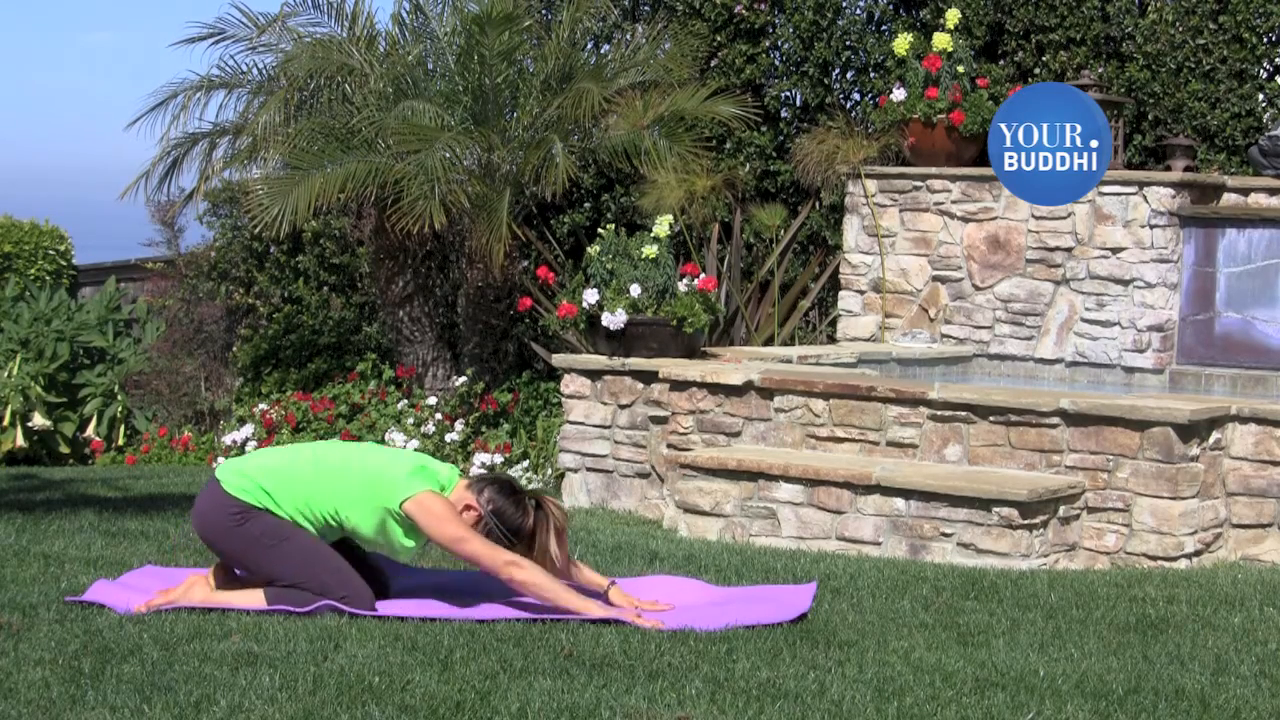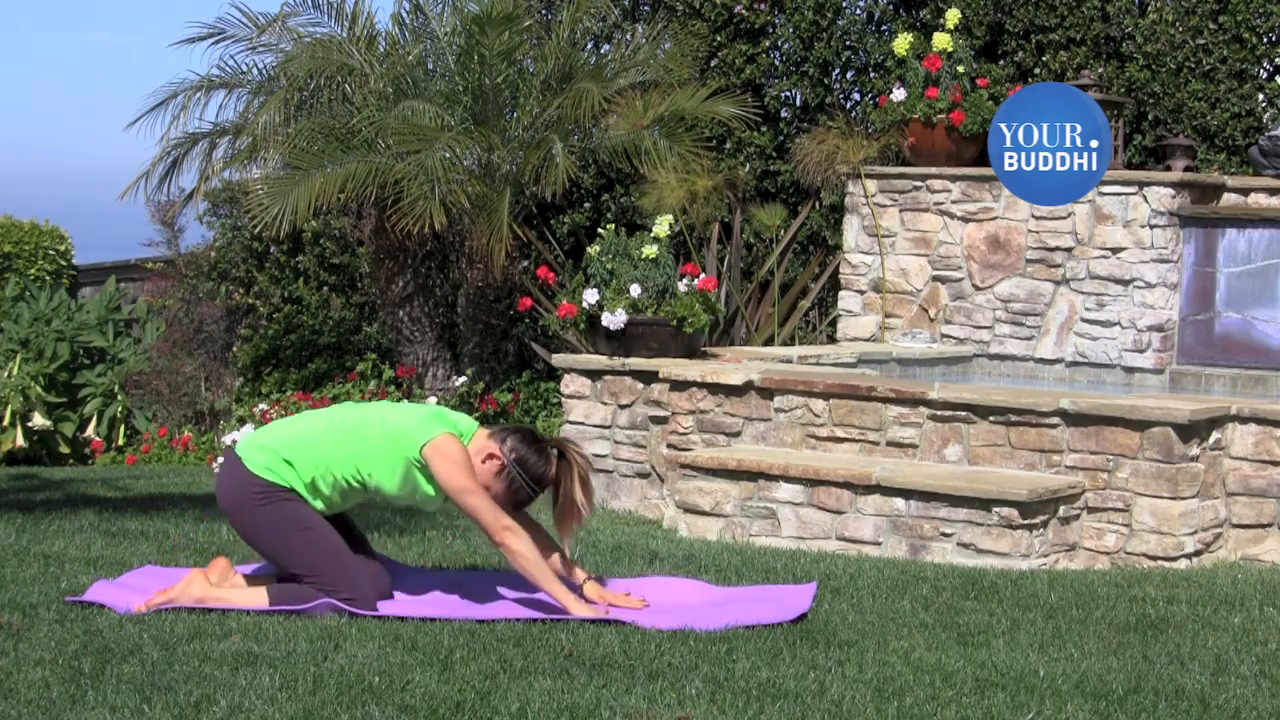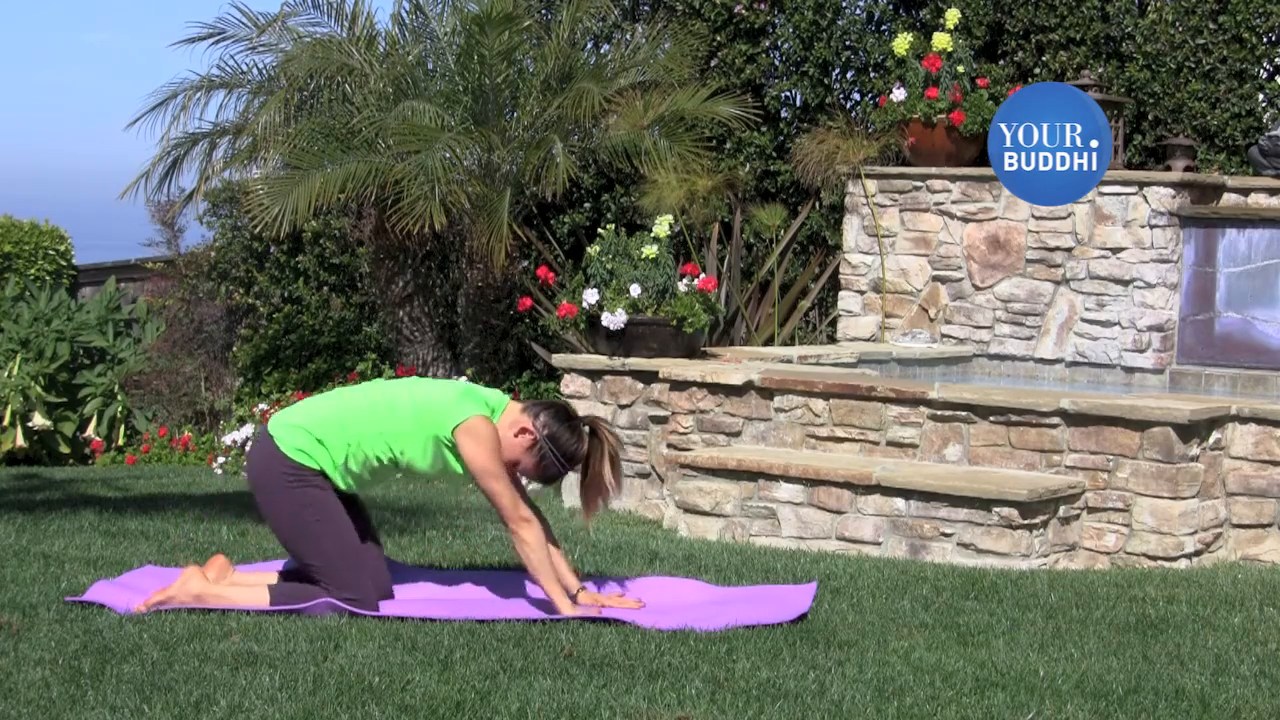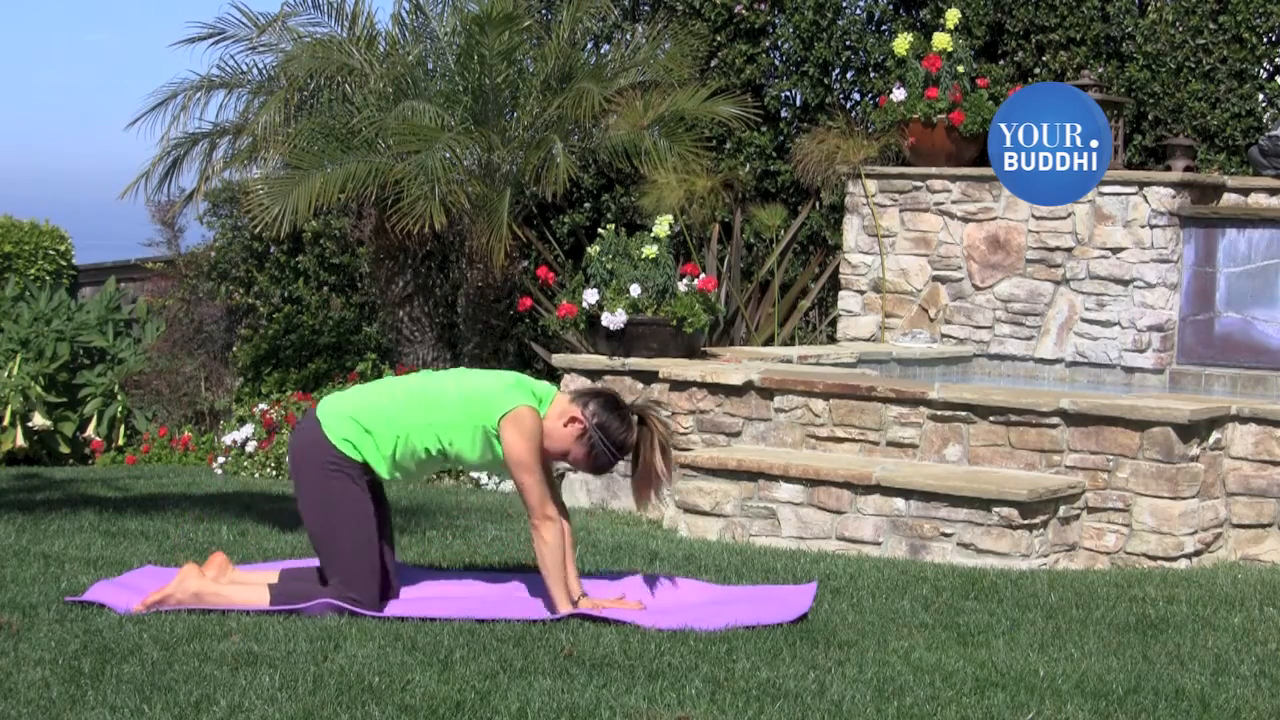
dt=0.3s
person 1, frame 1
left shoulder: (455, 485)
right shoulder: (426, 499)
left elbow: (535, 551)
right elbow: (508, 568)
left wrist: (609, 589)
right wrist: (594, 609)
left hip: (252, 495)
right hip: (230, 507)
left knee: (373, 587)
right knee: (351, 602)
left ankle: (230, 578)
right ankle: (209, 595)
person 1, frame 2
left shoulder: (468, 439)
right shoulder: (445, 449)
left elbow: (520, 524)
right elbow: (505, 534)
left wrist: (586, 583)
right wrist: (573, 604)
left hip: (277, 475)
right hip: (255, 483)
left knee: (375, 585)
right knee: (354, 600)
left ankle: (231, 576)
right ankle: (208, 593)
person 1, frame 3
left shoulder: (499, 415)
right shoulder: (477, 426)
left elbow: (530, 516)
right elbow: (519, 523)
left wrist: (575, 591)
right wrist: (564, 606)
left hip: (308, 455)
right hip: (287, 460)
left knee: (375, 586)
right knee: (355, 600)
left ankle: (228, 576)
right ankle: (203, 593)
person 1, frame 4
left shoulder: (539, 407)
right shoulder: (523, 417)
left elbow: (555, 513)
right elbow: (544, 520)
left wrist: (576, 594)
right wrist: (565, 609)
left hip: (343, 445)
right hip: (331, 447)
left knee: (377, 585)
right knee: (358, 600)
left ankle: (226, 575)
right ankle: (201, 592)
